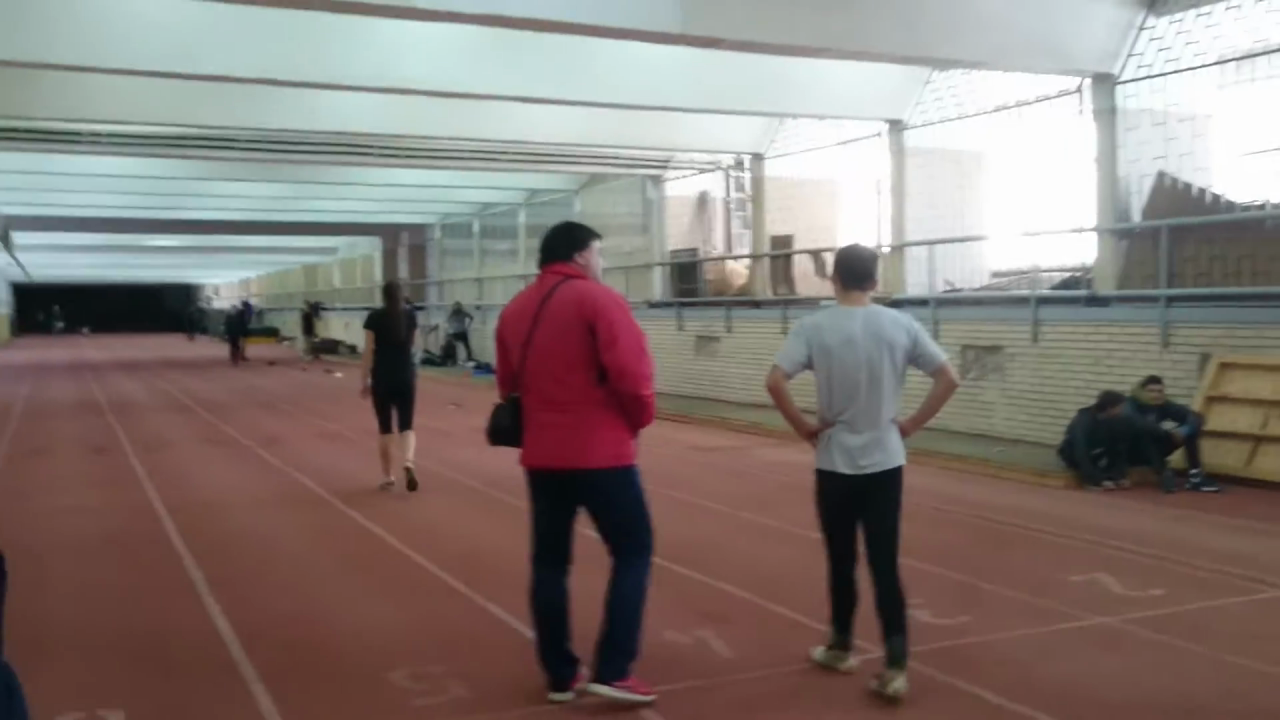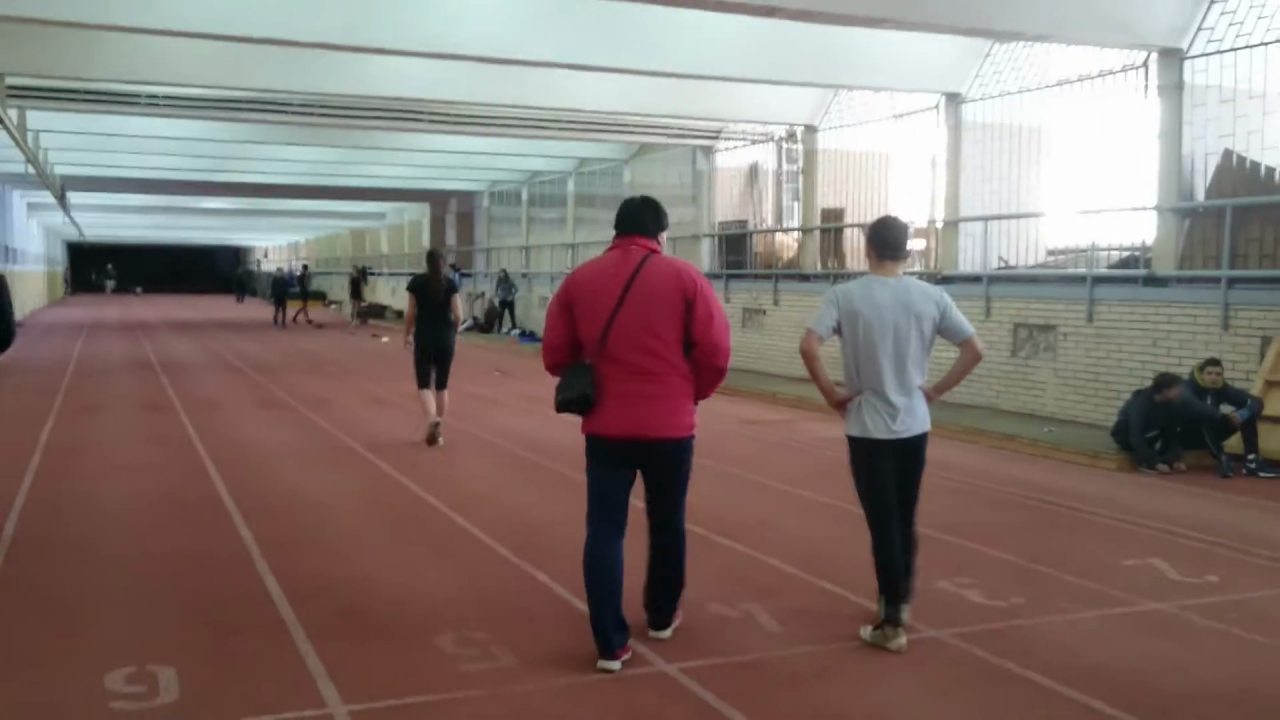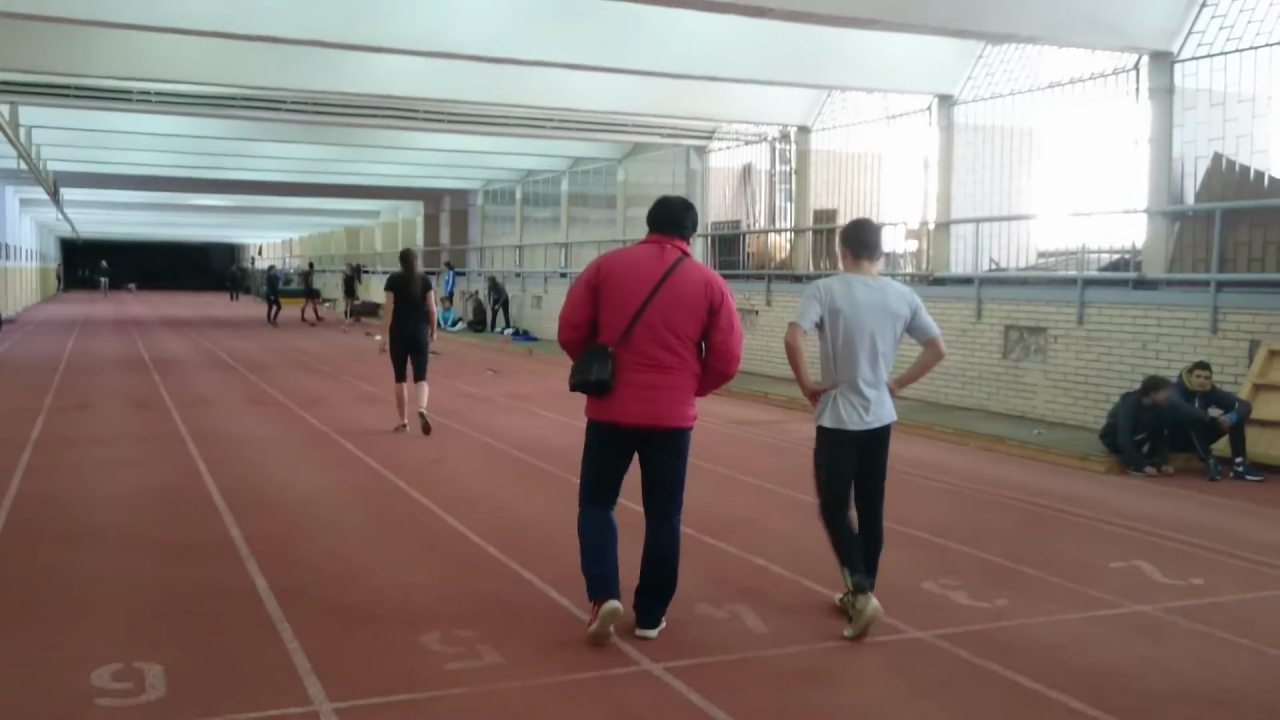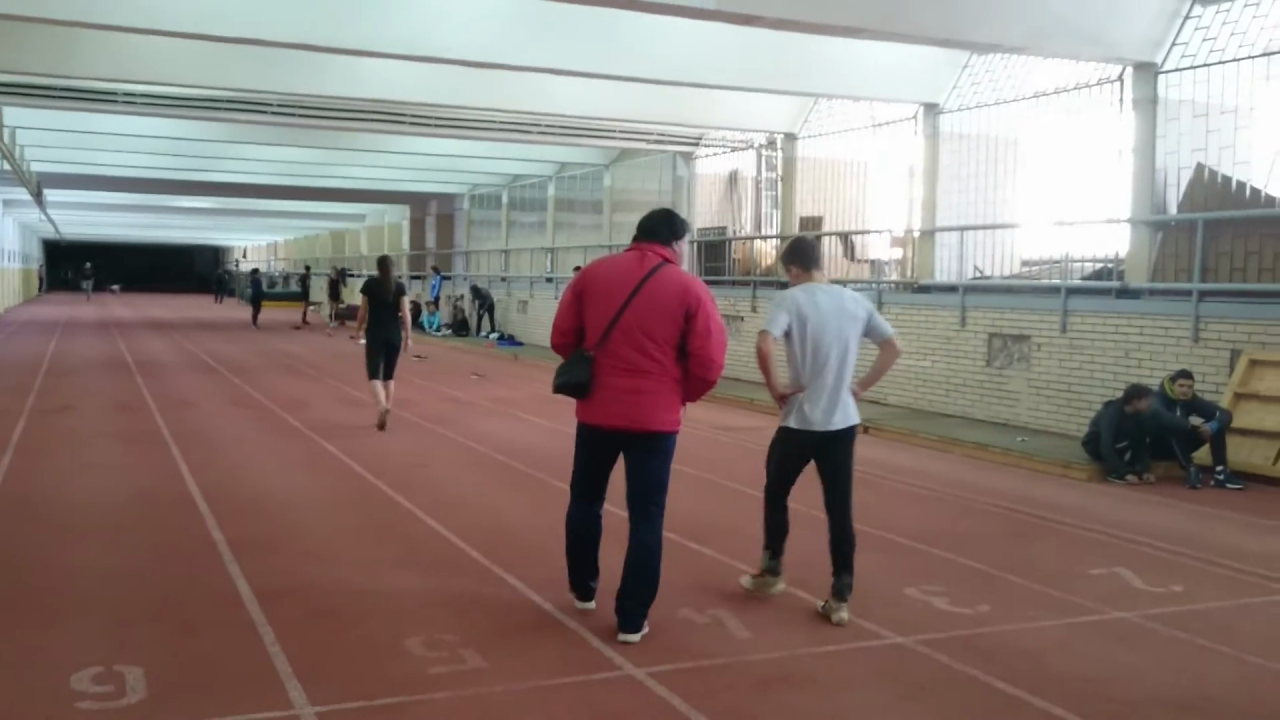
dt=0.5s
person 1, frame 1
left shoulder: (515, 310)
right shoulder: (598, 299)
left elbow: (509, 384)
right elbow: (632, 374)
right wrist: (638, 420)
left hip: (542, 454)
right hip: (601, 453)
left knee: (549, 563)
right knee: (633, 552)
left ankle: (560, 674)
right ankle: (612, 670)
person 1, frame 2
left shoulder: (579, 279)
right shoulder: (685, 277)
left elbow: (555, 357)
right elbow: (715, 352)
right wrist: (691, 394)
left hip: (605, 424)
right hip: (669, 423)
left knee: (604, 530)
right knee: (667, 524)
left ankle: (611, 643)
right ankle: (662, 616)
person 1, frame 3
left shoulder: (607, 266)
right shoulder: (709, 282)
left elbow: (570, 333)
right elbow: (726, 360)
left hip: (611, 410)
right hip: (672, 415)
left knee: (596, 504)
right knee: (663, 517)
left ankle: (604, 595)
right ankle: (650, 615)
person 1, frame 4
left shoulder: (594, 273)
right shoulder: (690, 289)
left elbow: (562, 339)
right elbow: (708, 367)
right wrist: (679, 396)
left hip: (596, 411)
right hip: (656, 418)
left knee: (585, 502)
right knee: (646, 517)
left ankle: (583, 589)
right ankle: (631, 619)
person 2, frame 1
left shoulder: (815, 326)
right shoulder: (901, 325)
left elbow: (775, 381)
right elbow: (948, 379)
left wrist: (803, 426)
right wrist: (912, 424)
left hip: (835, 464)
right hip: (885, 463)
left knee: (841, 559)
right knee: (885, 564)
left ankle: (841, 646)
right ankle: (895, 665)
person 2, frame 2
left shoulder: (845, 295)
right shoulder: (932, 296)
left elbow: (808, 346)
right elbow: (974, 350)
left wrist: (832, 393)
right wrist: (936, 390)
left hip: (868, 429)
right hip: (914, 426)
left knee: (883, 524)
right knee: (905, 519)
left ankle: (892, 624)
right ankle: (901, 599)
person 2, frame 3
left shoulder: (825, 290)
right shoulder: (903, 296)
left elbow: (792, 339)
right elbow: (937, 349)
left wrist: (807, 385)
right wrist: (897, 383)
left hip: (838, 419)
right hip: (880, 418)
left knee: (834, 511)
right knee: (870, 510)
left ankle: (863, 593)
right ankle: (859, 591)
person 2, frame 4
left shoulder: (790, 299)
right shoulder: (857, 301)
left elbow: (764, 346)
right elbow: (893, 348)
left wrist: (774, 388)
right wrist: (861, 386)
left hip: (800, 421)
right hip: (843, 421)
left knee: (776, 495)
right knee: (840, 510)
left ankle: (771, 573)
right ankle: (840, 599)
person 3, frame 1
left shoulder: (375, 317)
right shoulder: (409, 317)
left elbow: (368, 351)
left wrist: (365, 379)
left hip: (382, 377)
right hip: (406, 375)
left knee: (386, 428)
right knee: (406, 425)
left ankle: (388, 477)
right ankle: (408, 463)
person 3, frame 2
left shoulder: (417, 282)
right shoulder: (450, 283)
left elbow: (410, 313)
right elbow: (458, 315)
left wrist: (407, 334)
right wrist: (453, 331)
left hip: (423, 337)
right hip: (445, 338)
left knee: (424, 385)
right knee: (441, 386)
left ankle: (433, 418)
right ankle: (438, 432)
person 3, frame 3
left shoulder: (393, 280)
right shoulder: (425, 280)
left elbow: (388, 310)
right elbow: (432, 310)
left wrist: (385, 336)
right wrist: (432, 331)
left hip: (399, 334)
right hip: (420, 333)
left knee: (400, 378)
right knee: (420, 378)
left ankle: (403, 422)
right ankle: (422, 410)
person 3, frame 4
left shoulder: (369, 284)
right shoulder: (399, 286)
left elbow: (363, 311)
right elbow: (405, 313)
left wrist: (359, 330)
right wrist: (408, 336)
left hip: (374, 334)
right hip: (394, 335)
left knee: (374, 376)
right knee: (388, 376)
left ankle: (383, 405)
right ankle: (385, 413)
